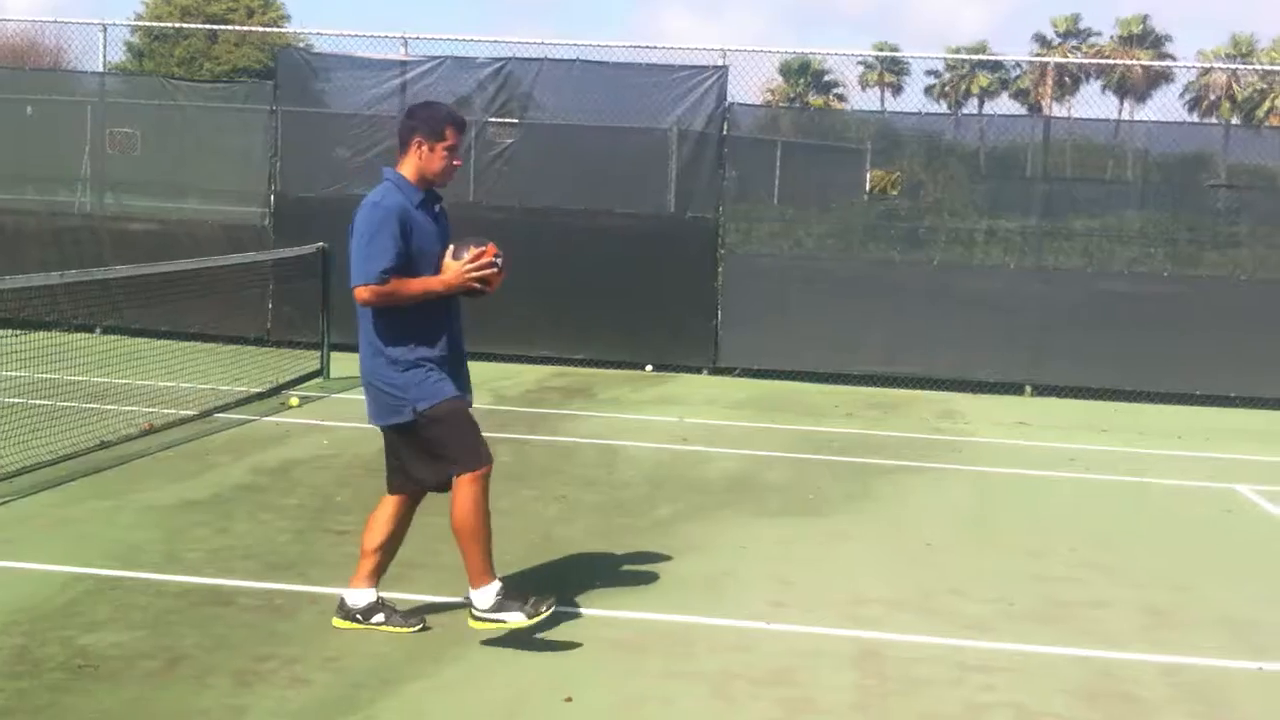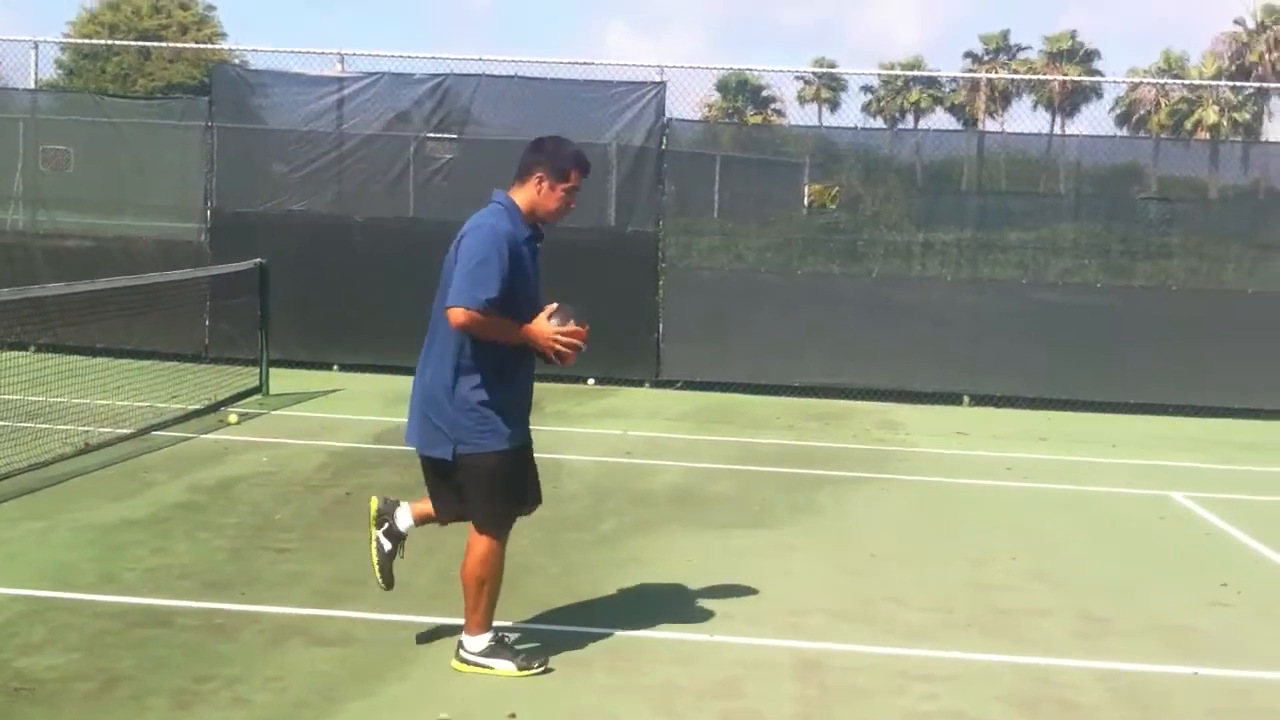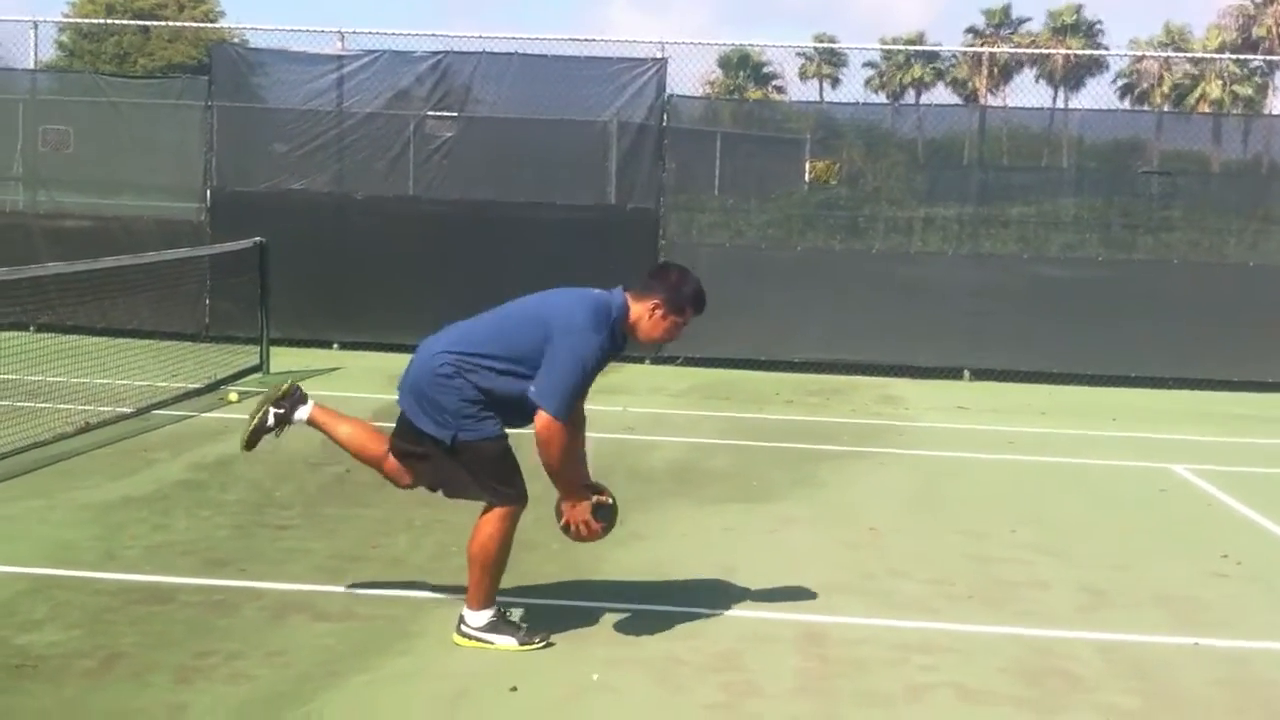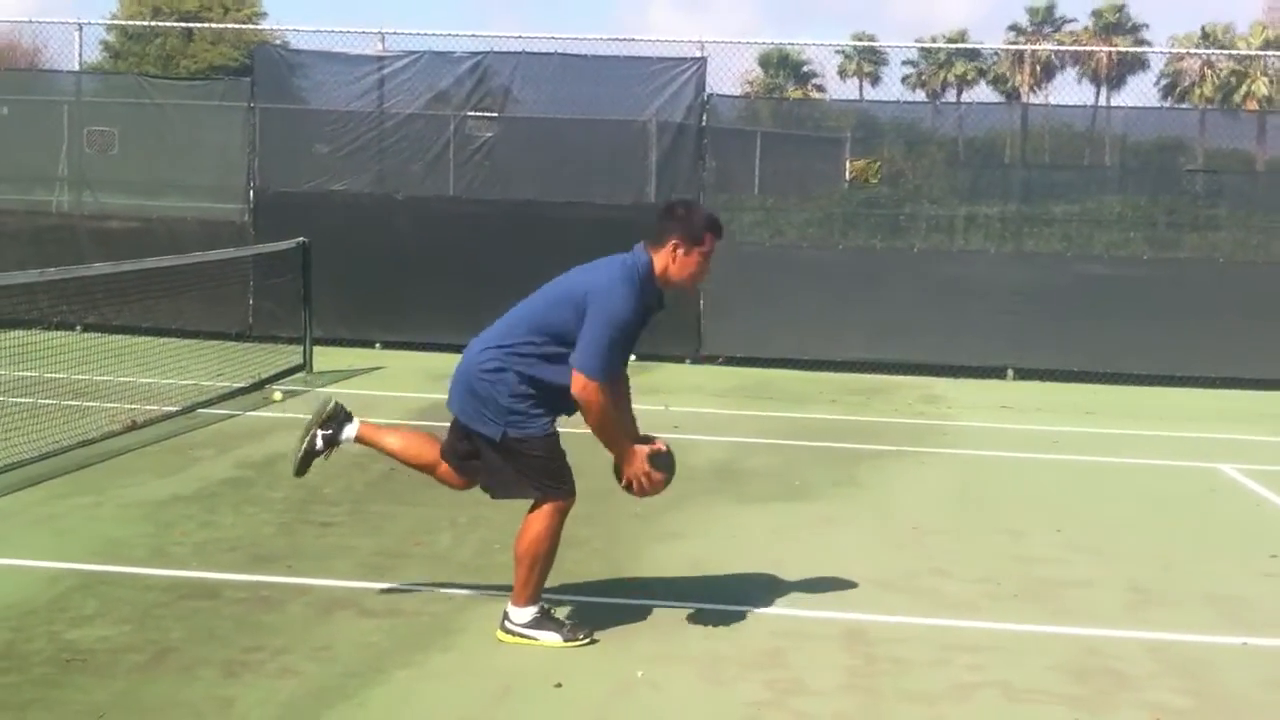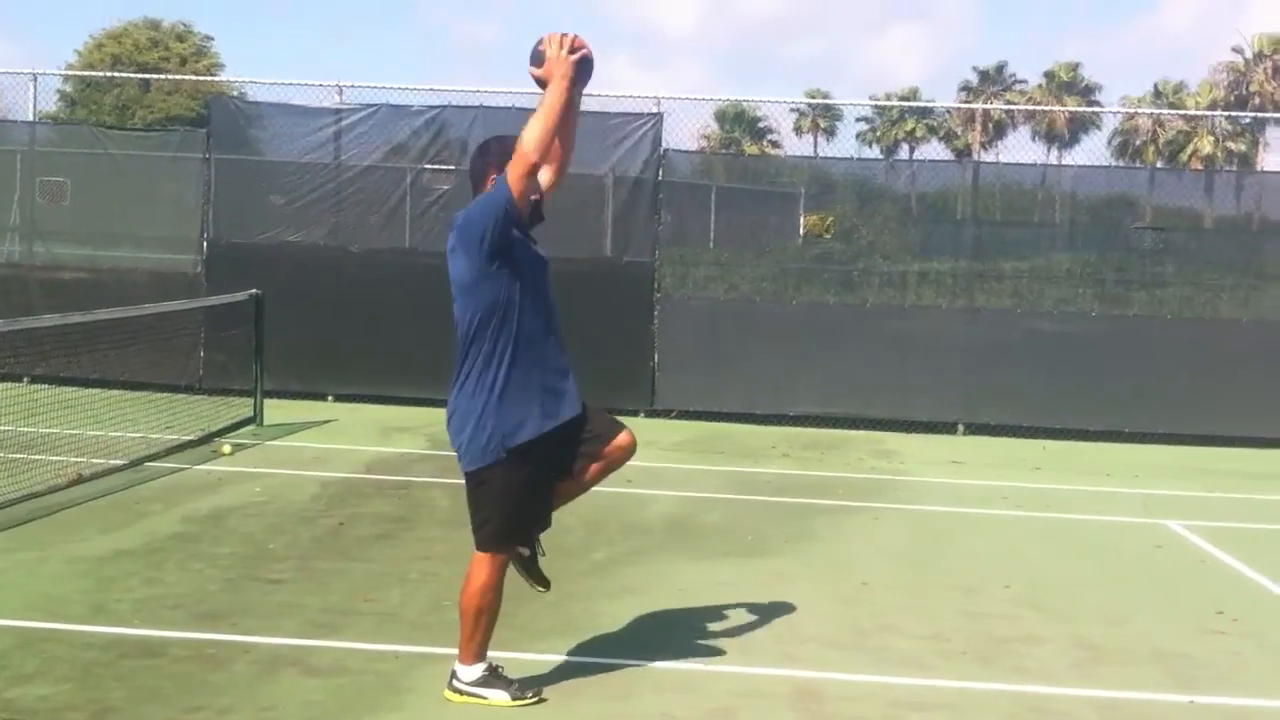
dt=1s
person 1, frame 1
left shoulder: (429, 207)
right shoulder: (383, 208)
right elbow: (369, 290)
left wrist: (466, 277)
right wrist: (445, 281)
left hip: (428, 372)
right hip: (406, 374)
left knee: (406, 489)
right knee: (473, 469)
left ankle: (360, 597)
right ankle: (485, 596)
person 1, frame 2
left shoulder: (518, 233)
right shoulder: (491, 232)
right elbow: (463, 315)
left wrist: (543, 335)
right wrist: (531, 335)
left hip: (491, 403)
right hip: (467, 406)
left knee: (510, 504)
right knee: (491, 523)
left ankle: (401, 517)
right ankle: (477, 644)
person 1, frame 3
left shoulder: (600, 315)
right shoulder: (587, 332)
left elbow: (569, 408)
right elbow: (547, 426)
left wrist: (579, 480)
right wrist: (573, 498)
left hip: (439, 374)
right hip: (451, 385)
left knee: (400, 469)
right knee: (506, 500)
left ankle: (300, 408)
right ankle: (477, 619)
person 1, frame 4
left shoulder: (634, 282)
right shoulder: (620, 294)
left elbow: (612, 373)
right elbow: (586, 390)
left wrist: (634, 442)
right wrist: (627, 456)
left hip: (488, 376)
right hip: (500, 388)
left knee: (452, 471)
right knee: (554, 496)
left ankle: (345, 427)
right ankle: (522, 617)
person 1, frame 5
left shoulder: (509, 229)
right shoulder: (476, 229)
left elbow: (554, 161)
right elbow: (528, 155)
left wrist: (567, 84)
right wrist: (559, 79)
left hip: (542, 405)
right hip: (497, 420)
left knee: (616, 444)
right knee: (494, 552)
left ankle: (527, 527)
right ankle: (469, 674)
